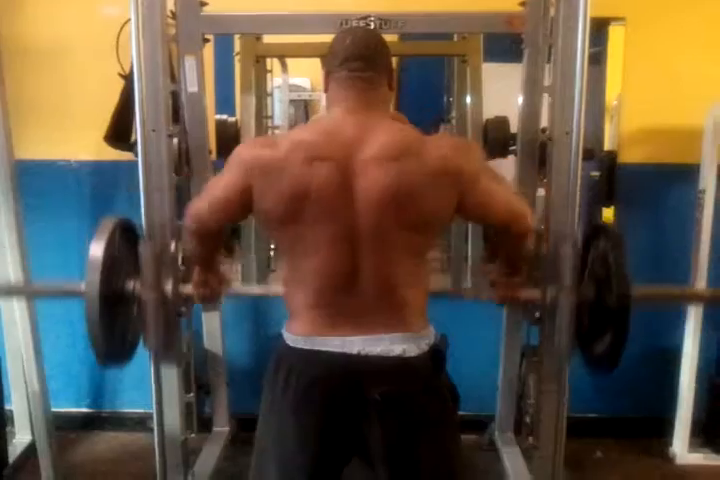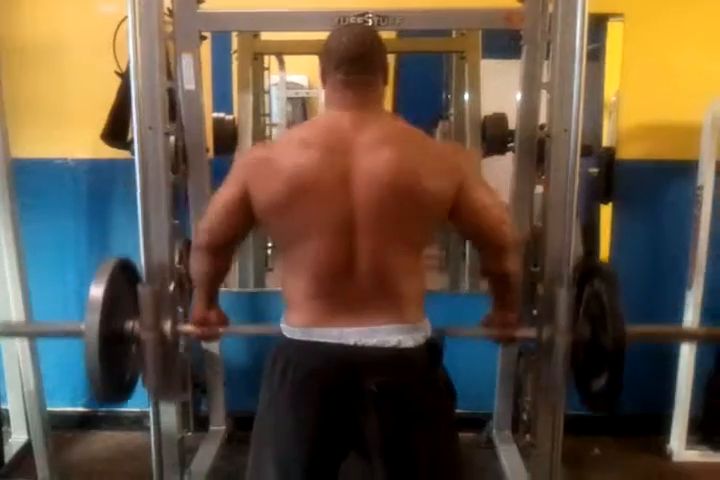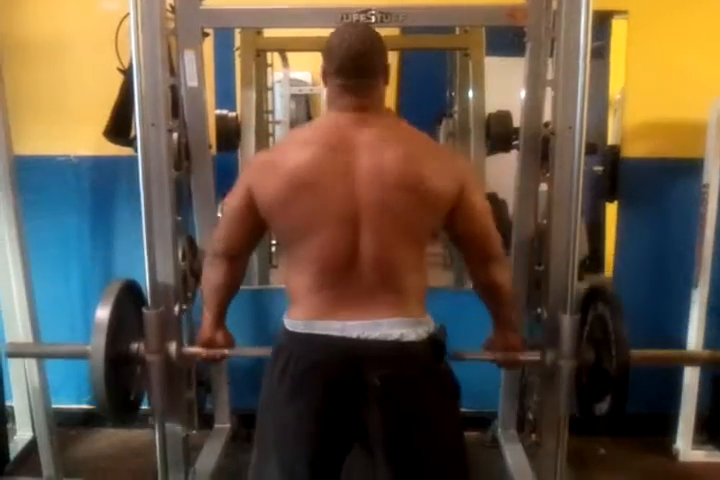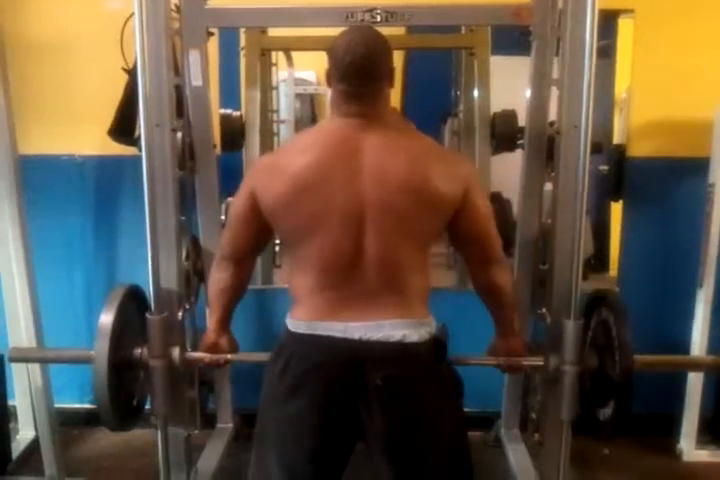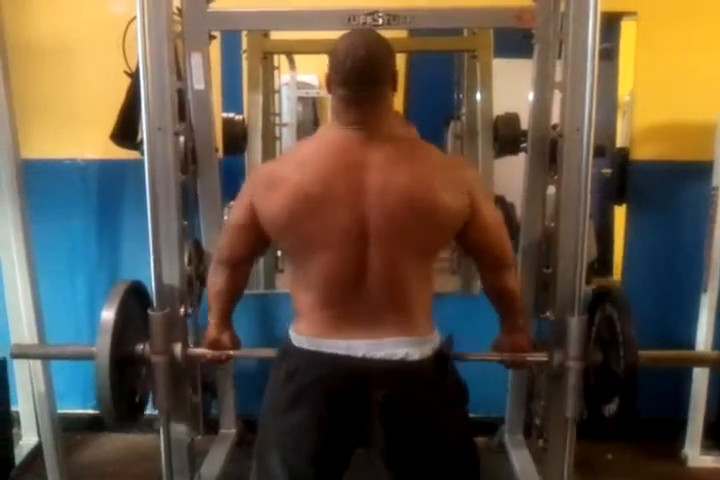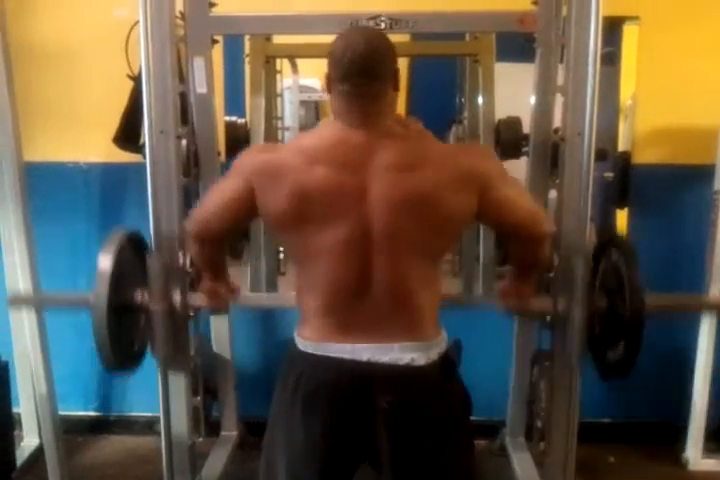
dt=0.2s
person 1, frame 1
left shoulder: (265, 158)
right shoulder: (442, 159)
left elbow: (198, 225)
right elbow: (519, 224)
left wrist: (206, 271)
right wrist: (509, 272)
left hip: (307, 364)
right hip: (405, 365)
person 1, frame 2
left shoulder: (264, 160)
right shoulder: (439, 159)
left elbow: (208, 243)
right elbow: (501, 244)
left wrist: (204, 305)
right wrist: (505, 309)
left hip: (305, 357)
right hip: (401, 357)
person 1, frame 3
left shoulder: (270, 162)
right shoulder: (439, 161)
left elbow: (224, 254)
right elbow: (489, 259)
left wrist: (212, 322)
right wrist: (506, 329)
left hip: (308, 351)
right hip: (404, 352)
person 1, frame 4
left shoulder: (274, 166)
right shoulder: (444, 165)
left elbow: (232, 259)
right elbow: (489, 262)
left wrist: (217, 327)
right wrist: (508, 333)
left hip: (310, 352)
right hip: (406, 354)
person 1, frame 5
left shoulder: (274, 176)
right shoulder: (450, 176)
left elbow: (229, 261)
right elbow: (500, 266)
left wrist: (218, 324)
right wrist: (514, 329)
left hip: (313, 367)
right hip: (409, 368)
person 1, frame 6
left shoulder: (271, 167)
right shoulder: (458, 168)
left elbow: (201, 230)
right elbow: (536, 231)
left wrist: (214, 278)
right wrist: (522, 280)
left hip: (319, 369)
right hip: (415, 371)
